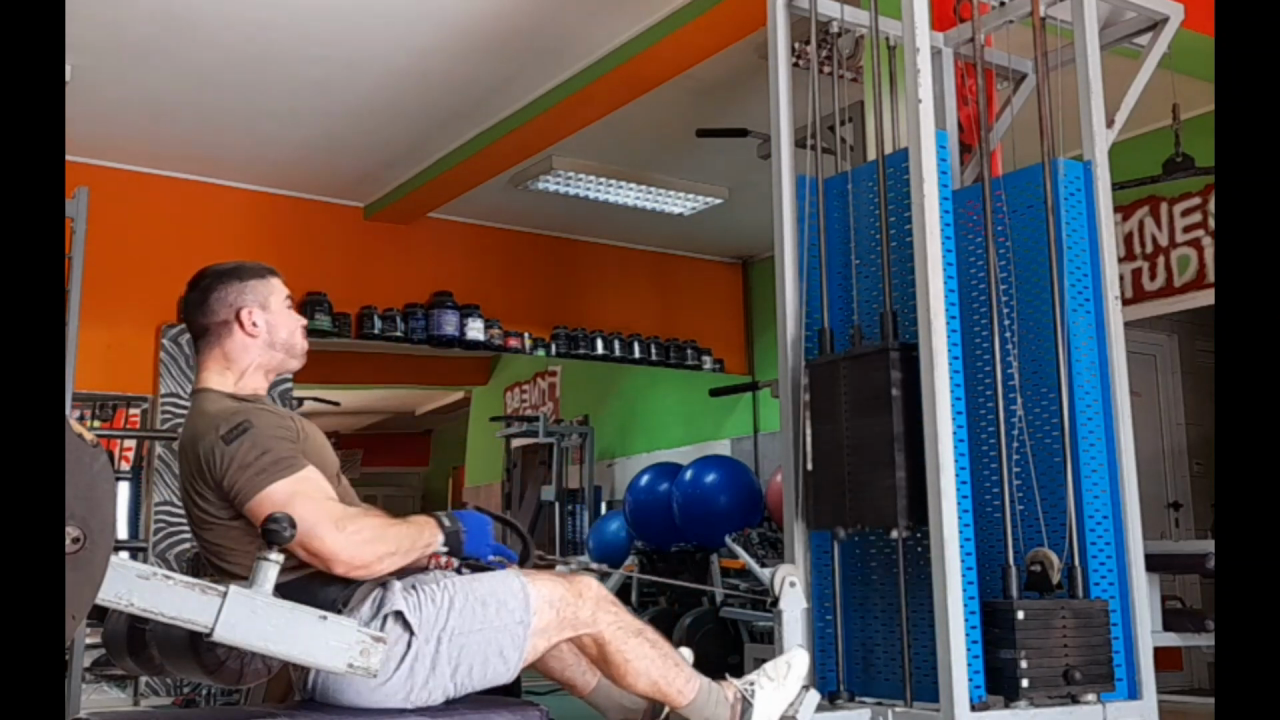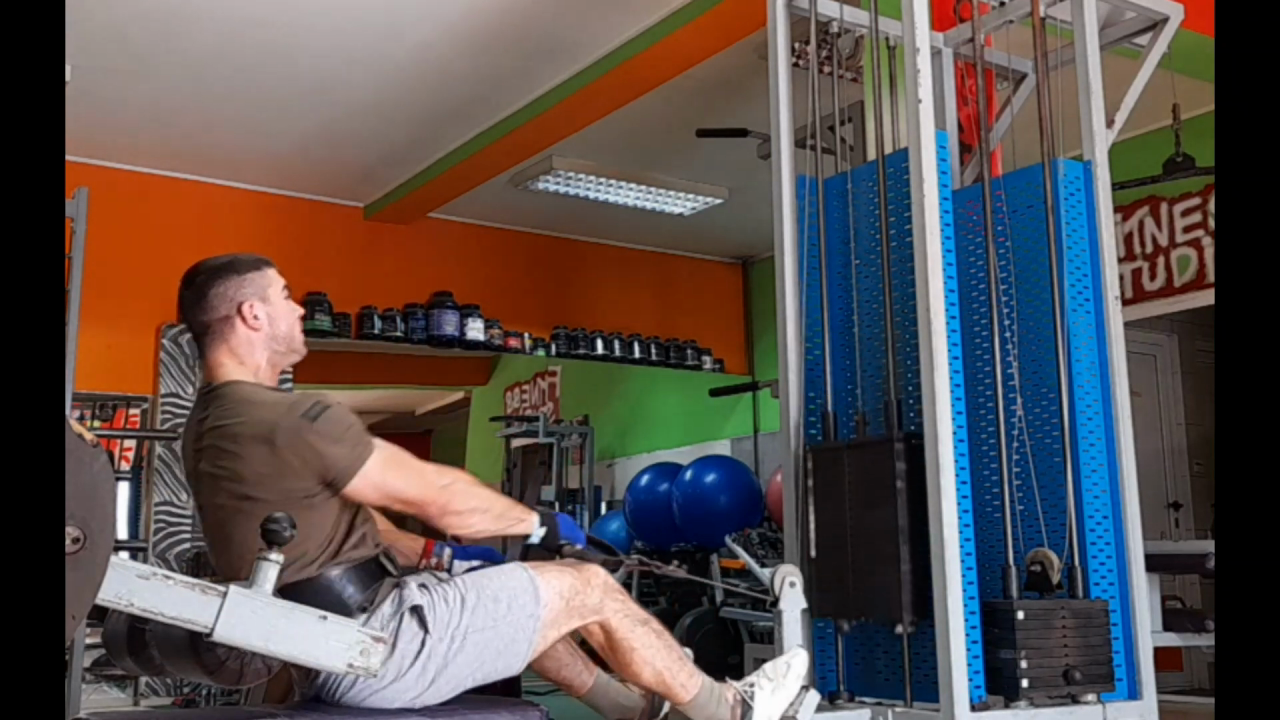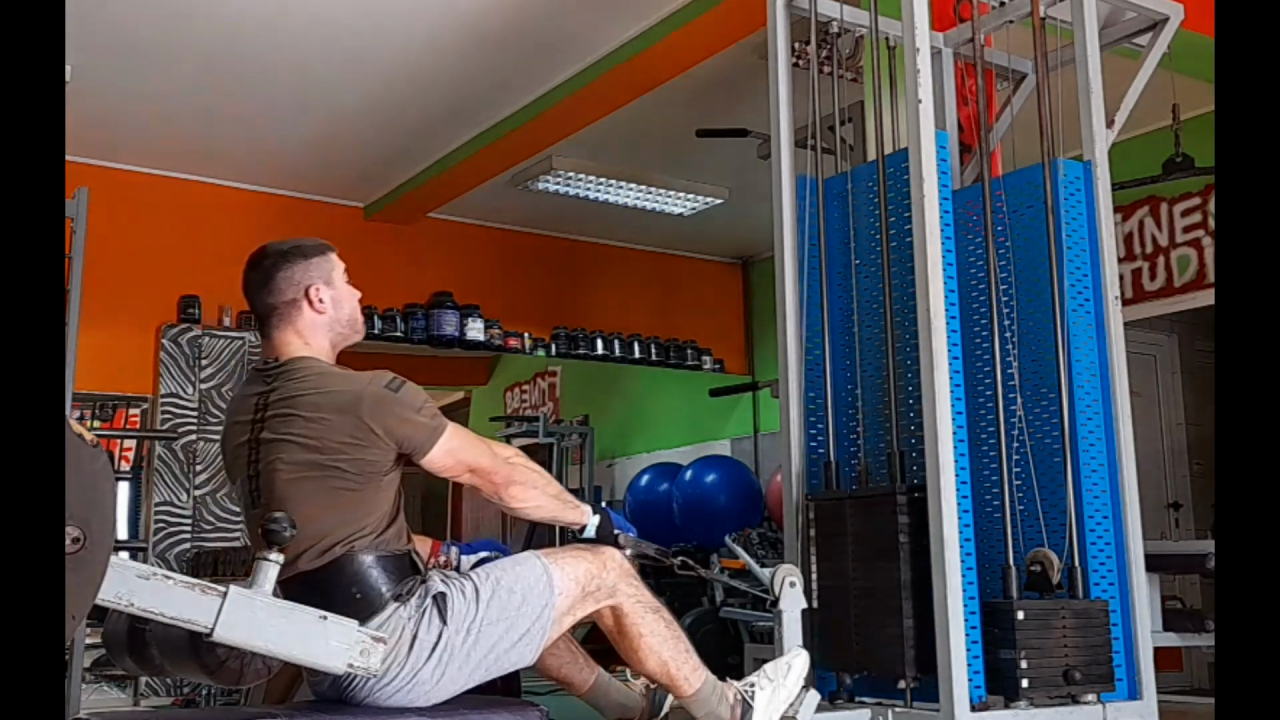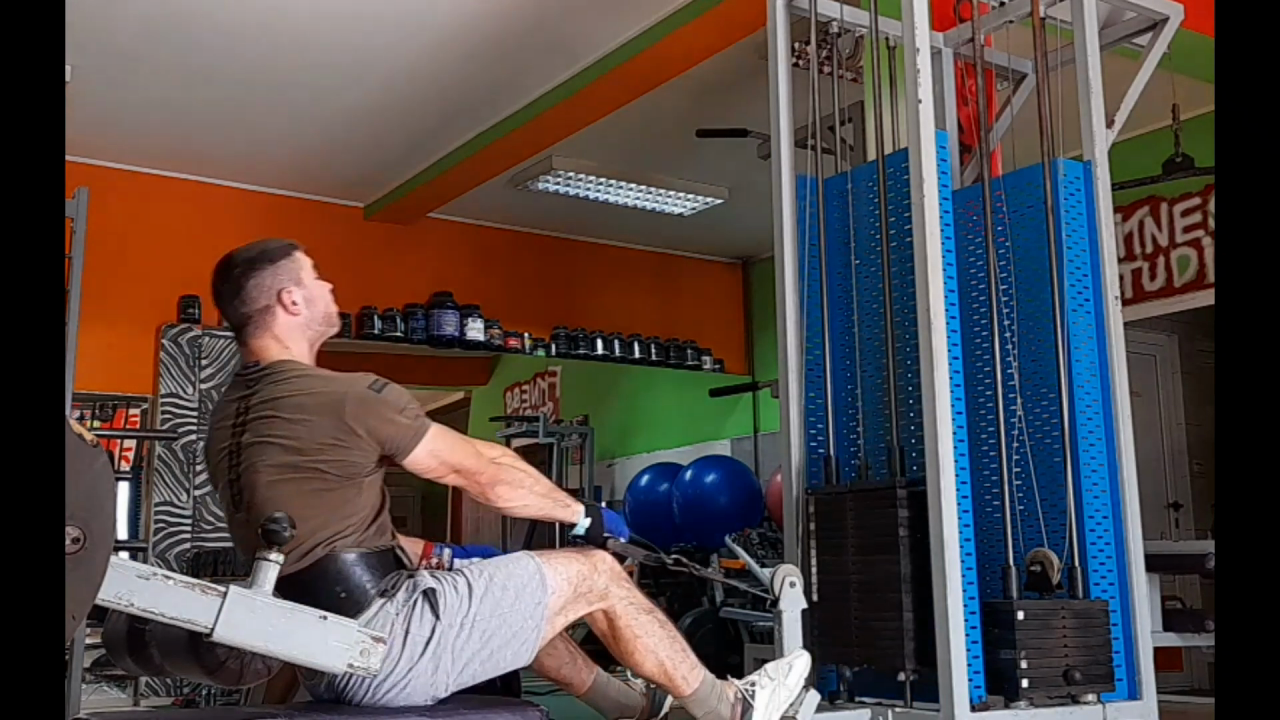
dt=0.3s
person 1, frame 1
left shoulder: (234, 419)
right shoulder: (233, 429)
left elbow: (336, 526)
right elbow: (348, 547)
left wrist: (436, 549)
right wrist: (441, 532)
left knee: (512, 592)
right knee: (582, 600)
person 1, frame 2
left shoulder: (212, 422)
right shoulder: (289, 418)
right elbow: (436, 495)
left wrist: (433, 556)
right wrist: (538, 522)
left knee: (509, 594)
right knee: (588, 589)
person 1, frame 3
left shoulder: (245, 411)
right shoulder: (366, 396)
right elbow: (499, 472)
right wrist: (592, 518)
right hip: (390, 646)
left knee: (515, 592)
right knee: (602, 570)
person 1, frame 4
left shoulder: (230, 416)
right shoulder: (346, 398)
right elbow: (485, 472)
right wrist: (582, 515)
right hip: (382, 641)
left knee: (514, 594)
right knee: (595, 575)
